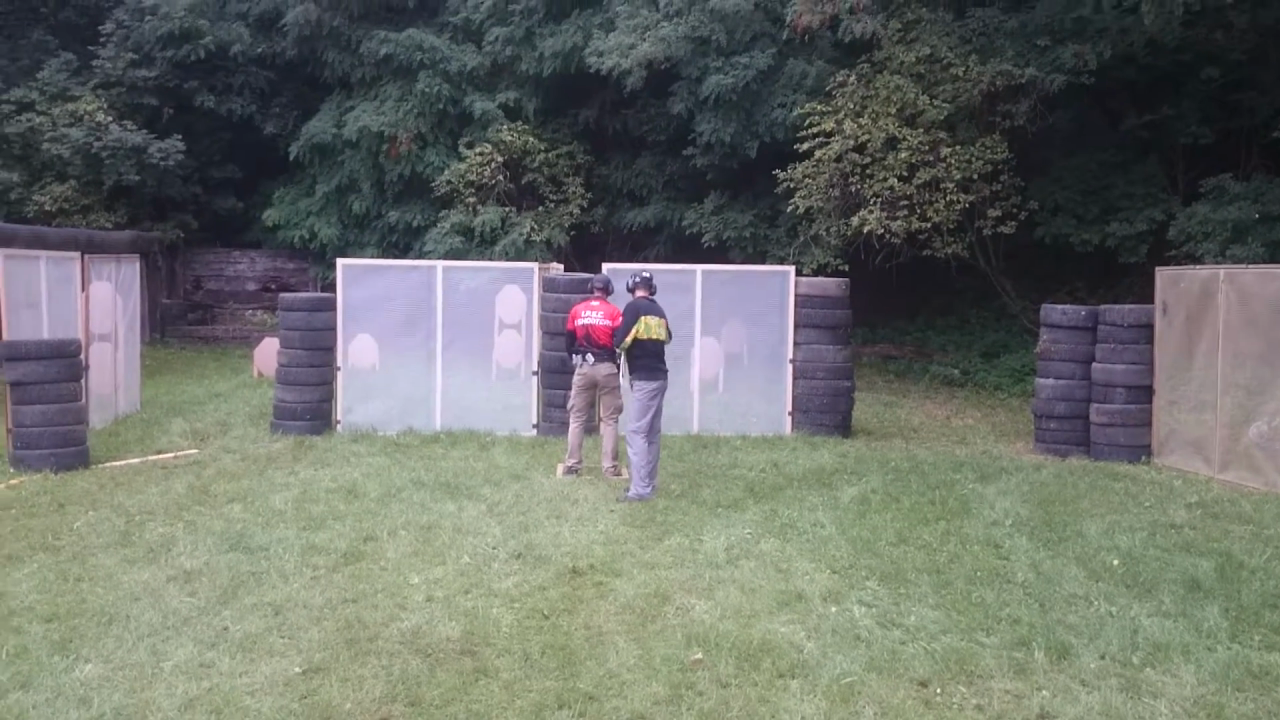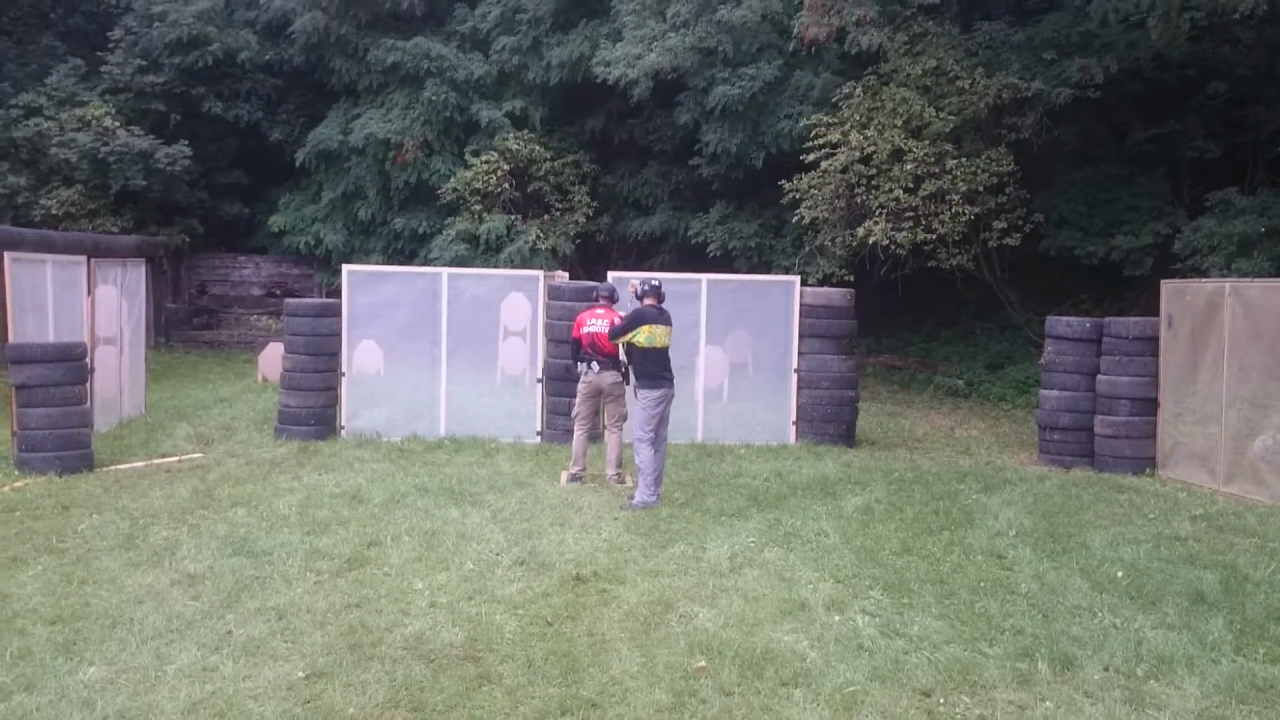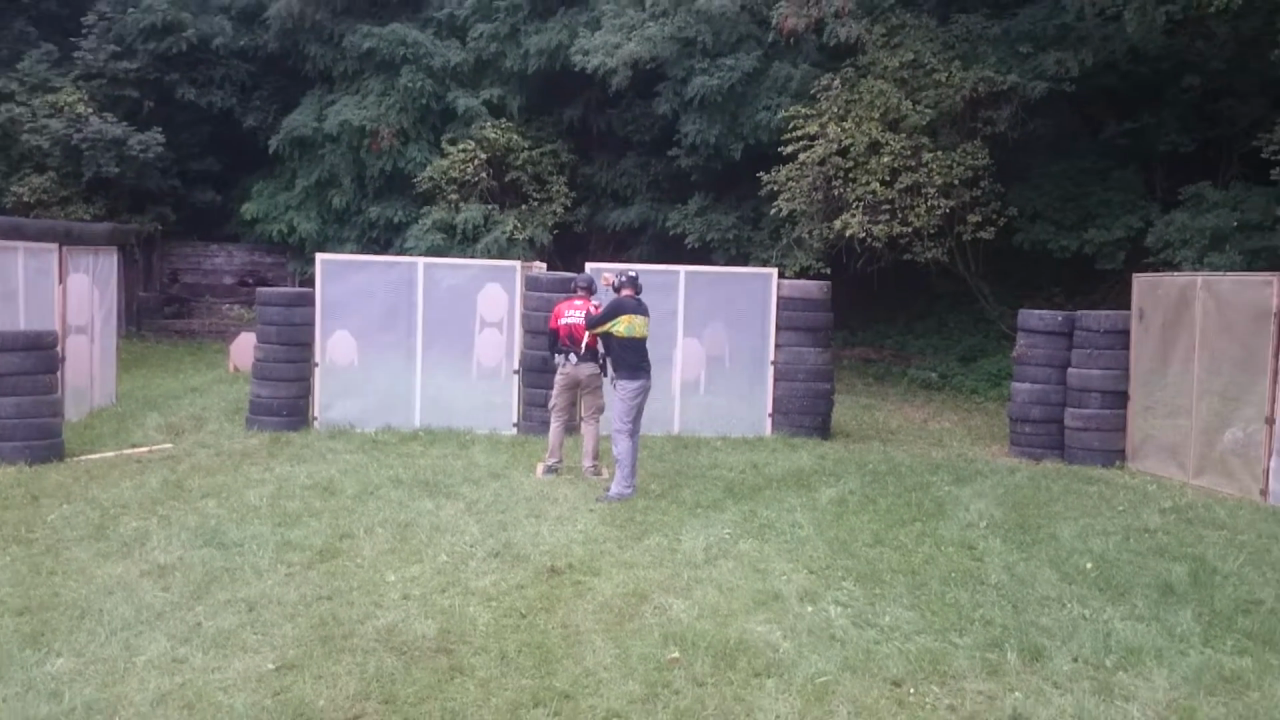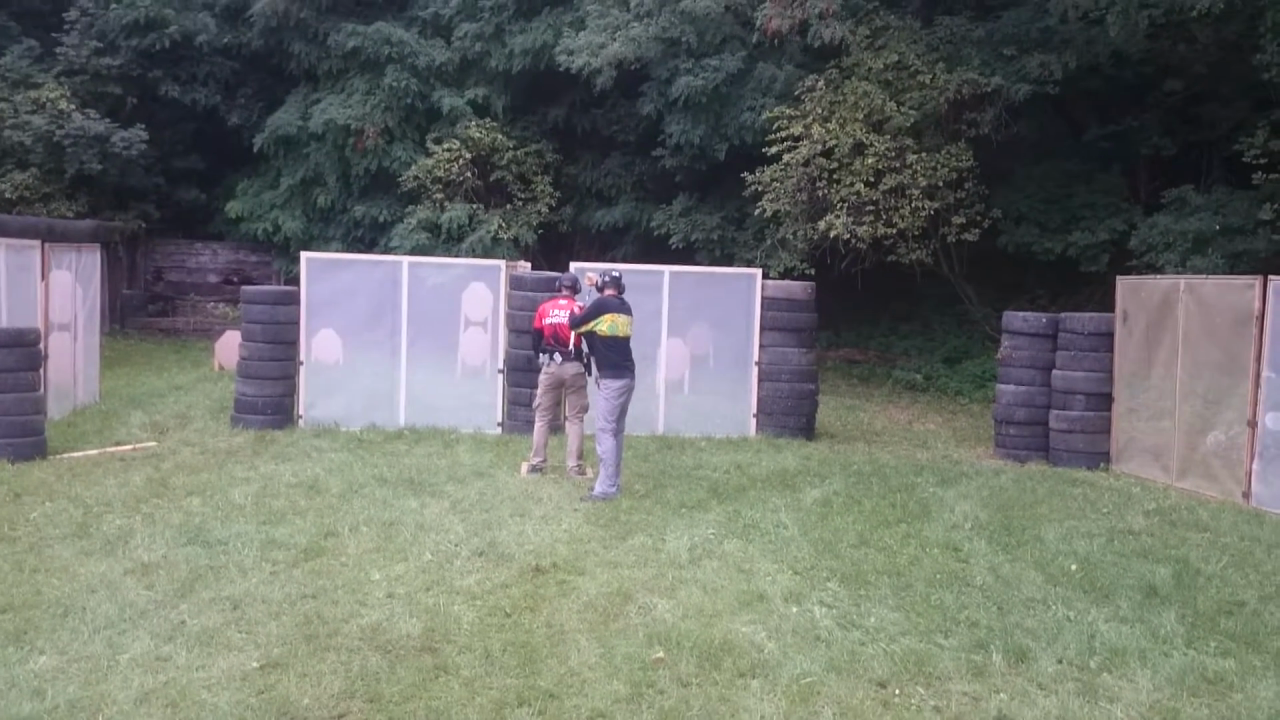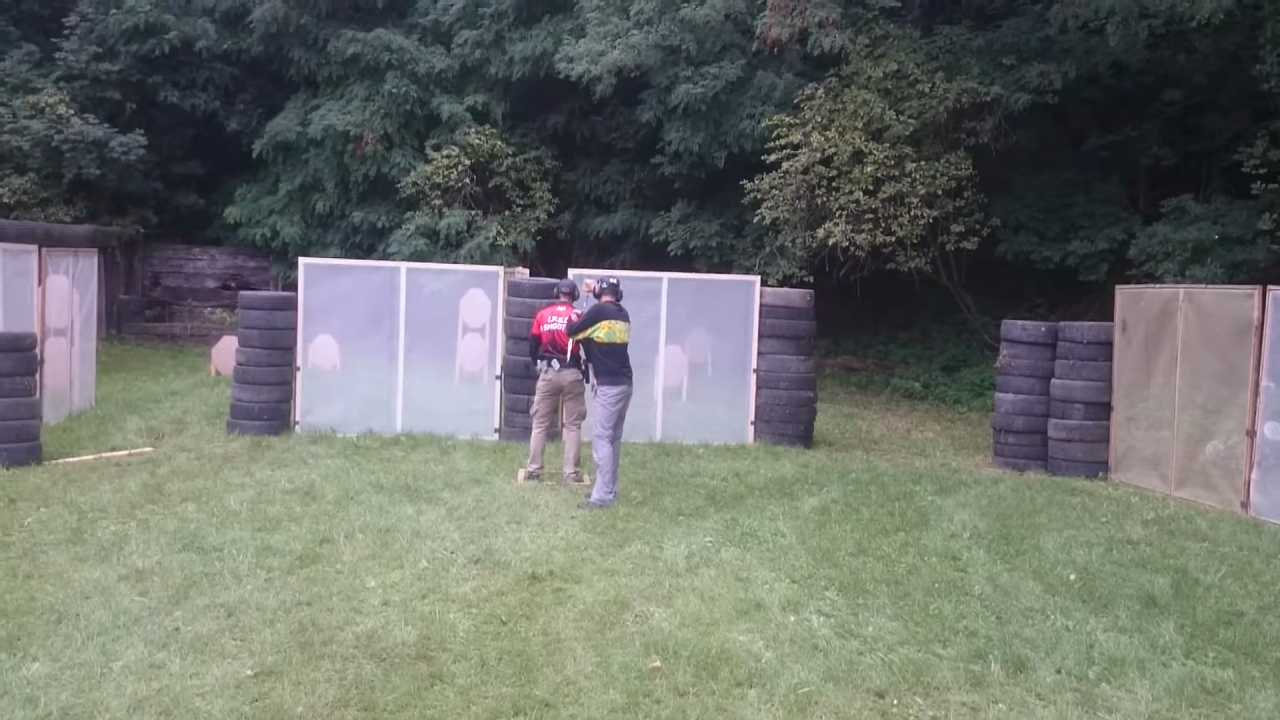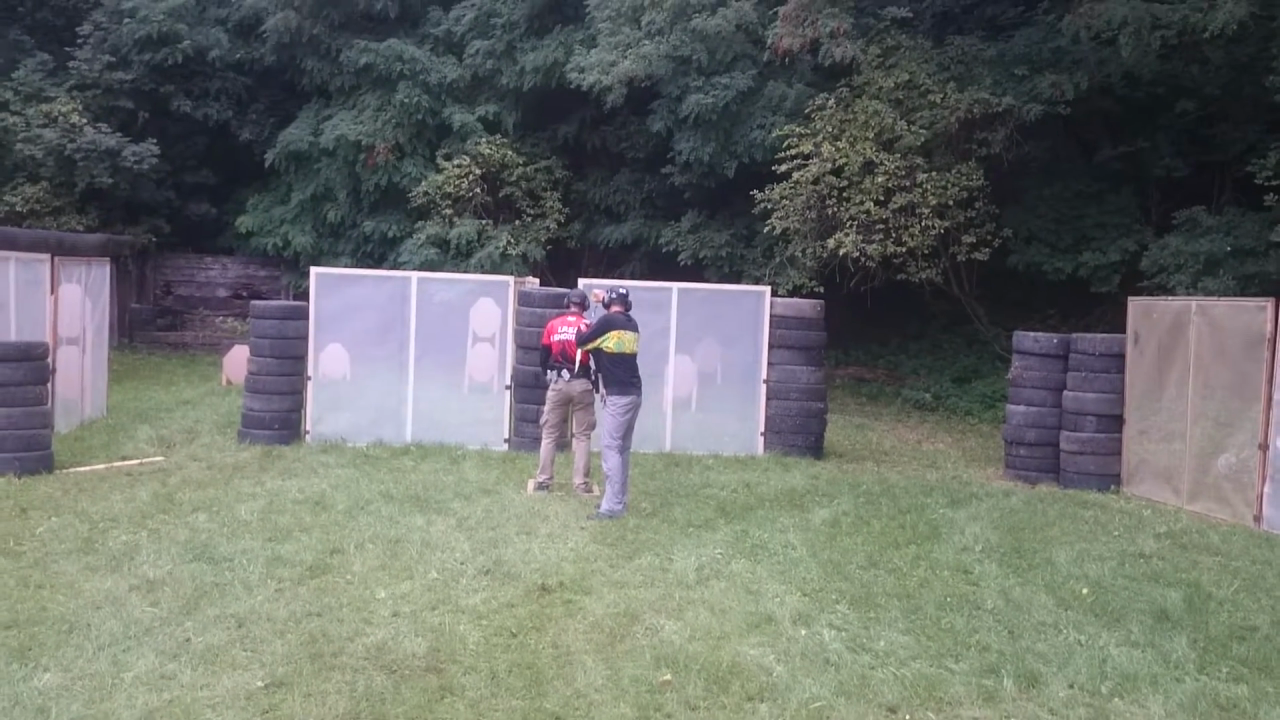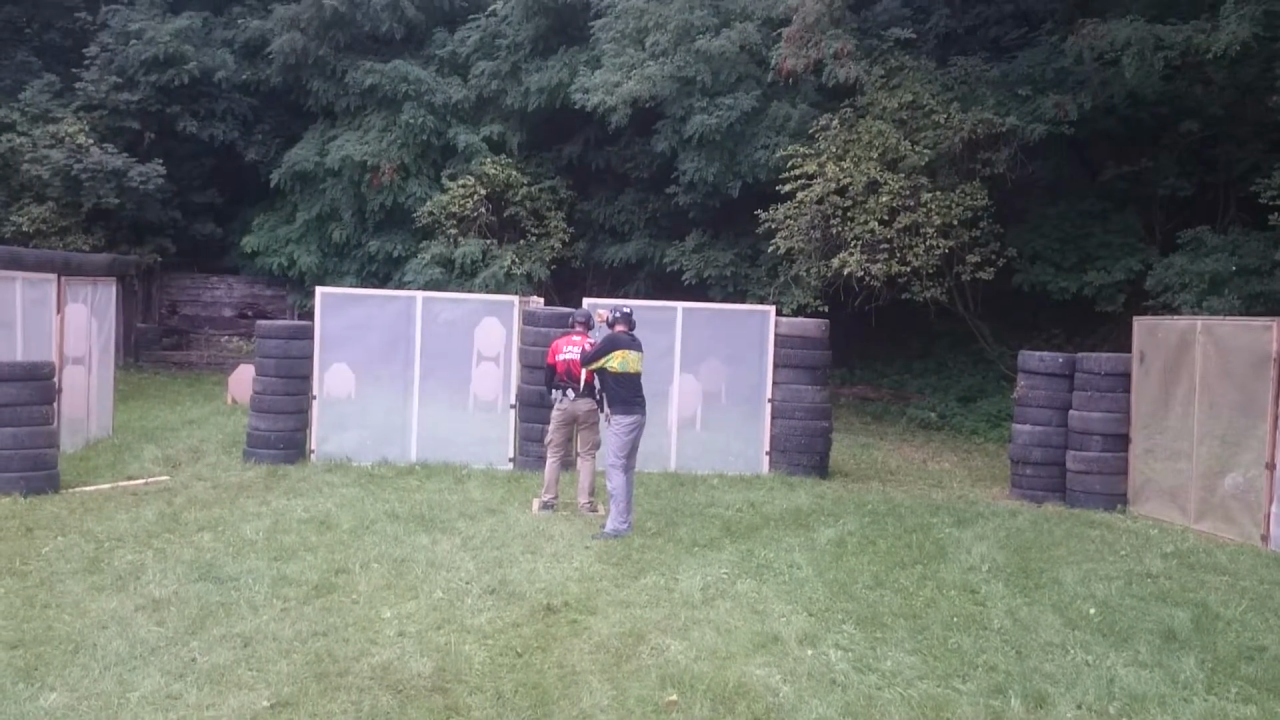
dt=0.4s
person 1, frame 1
left shoulder: (634, 306)
right shoulder: (659, 310)
left elbow: (621, 340)
left wrist: (619, 346)
left hip: (644, 379)
right hip: (659, 377)
left knee: (636, 432)
right knee: (652, 433)
left ankle: (640, 489)
right ankle: (648, 484)
person 1, frame 2
left shoulder: (640, 314)
right shoulder: (665, 316)
left elbow: (613, 336)
left wrist: (618, 319)
right wrist: (639, 291)
left hip: (650, 388)
right hip: (665, 386)
left knee: (643, 440)
right knee: (658, 441)
left ankle: (646, 497)
right ankle: (653, 491)
person 1, frame 3
left shoulder: (619, 304)
right shoulder: (642, 307)
left elbow: (590, 325)
right wrist: (615, 283)
left hip: (628, 379)
right hip: (642, 377)
left knee: (621, 432)
right knee: (632, 432)
left ankle: (621, 489)
right ankle: (627, 483)
person 1, frame 4
left shoulder: (602, 303)
right shoulder: (625, 307)
left elbow: (574, 325)
left wrist: (576, 312)
right wrist: (593, 304)
left hip: (612, 378)
right hip: (626, 376)
left knee: (605, 431)
right knee: (616, 431)
left ankle: (606, 489)
right ankle: (612, 483)
person 1, frame 5
left shoulder: (599, 310)
right shoulder: (622, 313)
left elbow: (571, 332)
left wrist: (575, 319)
left hip: (610, 384)
right hip: (624, 382)
left knee: (601, 437)
right knee: (613, 438)
left ankle: (602, 496)
right ankle: (609, 490)
person 1, frame 6
left shoulder: (608, 320)
right shoulder: (631, 324)
left elbow: (581, 342)
left wrist: (585, 328)
left hip: (619, 395)
right hip: (633, 392)
left knee: (610, 448)
right knee: (622, 449)
left ankle: (612, 507)
right ankle: (619, 501)
person 1, frame 7
left shoulder: (613, 340)
right shoulder: (635, 343)
left elbow: (585, 362)
left wrist: (591, 348)
left hip: (623, 414)
right hip: (637, 412)
left knee: (615, 467)
right knee: (627, 468)
left ankle: (617, 526)
right ankle: (624, 520)
person 2, frame 1
left shoulder: (577, 310)
right shoulder: (614, 312)
left elbow: (569, 341)
right wrist: (619, 361)
left hip: (583, 367)
right hip: (607, 368)
left knee: (577, 418)
right knee: (609, 419)
left ankle: (572, 465)
right ankle: (610, 467)
person 2, frame 2
left shoulder: (582, 318)
right shoulder: (618, 319)
left elbow: (575, 348)
right wrist: (625, 369)
left hip: (588, 375)
right hip: (612, 376)
left knee: (581, 426)
right knee: (614, 427)
left ankle: (576, 472)
right ankle: (614, 474)
person 2, frame 3
left shoulder: (560, 309)
right shoulder: (596, 310)
left elbow: (552, 339)
right wrist: (604, 361)
left hip: (566, 366)
right hip: (590, 367)
left knee: (558, 417)
right knee: (591, 419)
left ankle: (552, 464)
right ankle: (590, 466)
person 2, frame 4
left shoulder: (544, 308)
right shoulder: (580, 309)
left elbow: (536, 338)
left hip: (550, 366)
right hip: (574, 367)
left knee: (542, 417)
right knee: (575, 418)
left ankle: (536, 463)
right ankle: (575, 466)
person 2, frame 5
left shoulder: (542, 315)
right shoulder: (578, 316)
left elbow: (533, 346)
left wrist: (539, 364)
right wrist: (587, 370)
left hip: (548, 373)
right hip: (572, 374)
left knee: (540, 424)
right knee: (572, 425)
left ankle: (533, 470)
right ankle: (572, 473)
person 2, frame 6
left shoulder: (552, 325)
right shoulder: (588, 326)
left elbow: (544, 356)
left hip: (558, 383)
right hip: (582, 384)
left knee: (550, 434)
right knee: (582, 435)
left ankle: (543, 481)
right ankle: (581, 483)
person 2, frame 7
left shoulder: (557, 345)
right shoulder: (593, 345)
left elbow: (548, 375)
left hip: (563, 402)
right hip: (587, 403)
left knee: (554, 453)
right knee: (587, 455)
left ankle: (548, 500)
right ankle: (586, 503)
